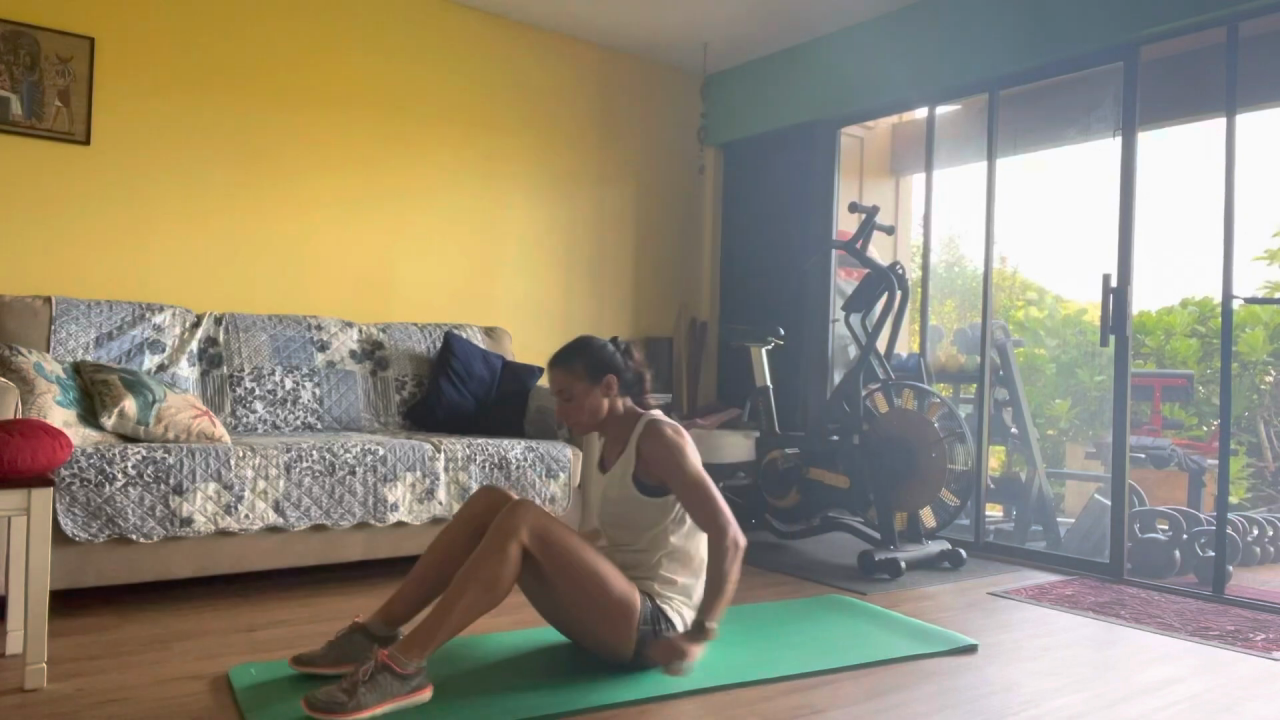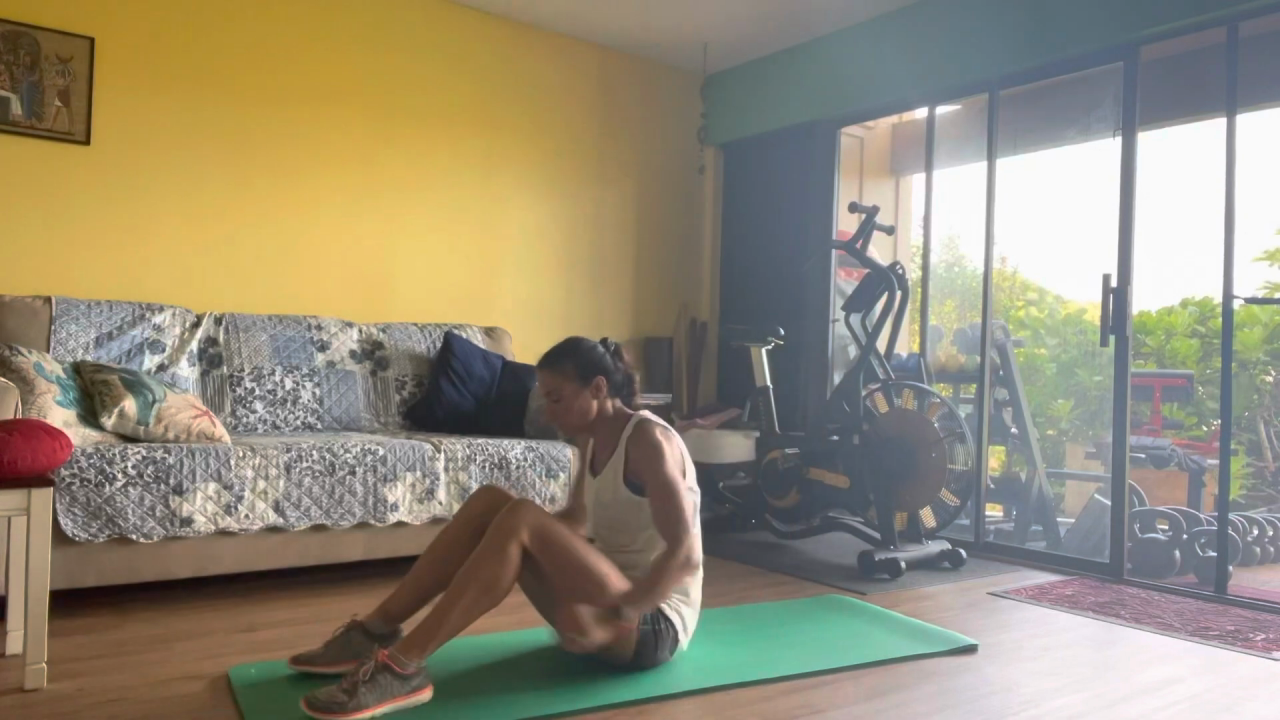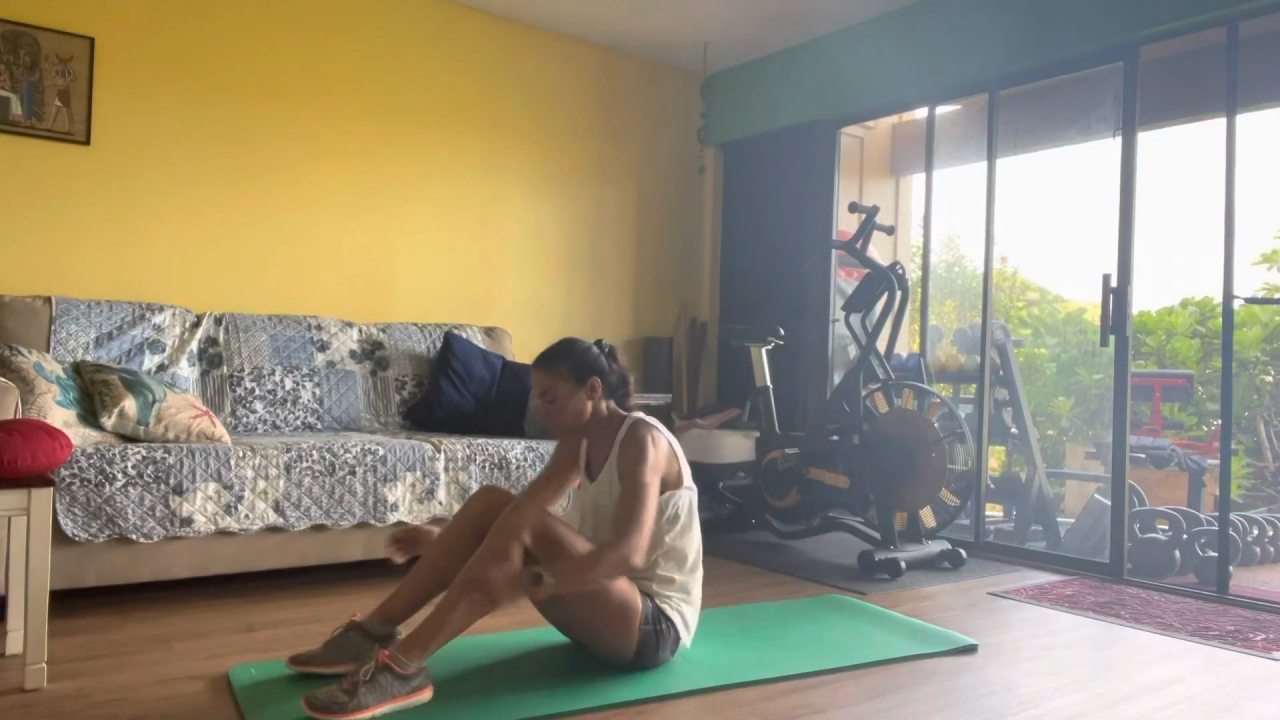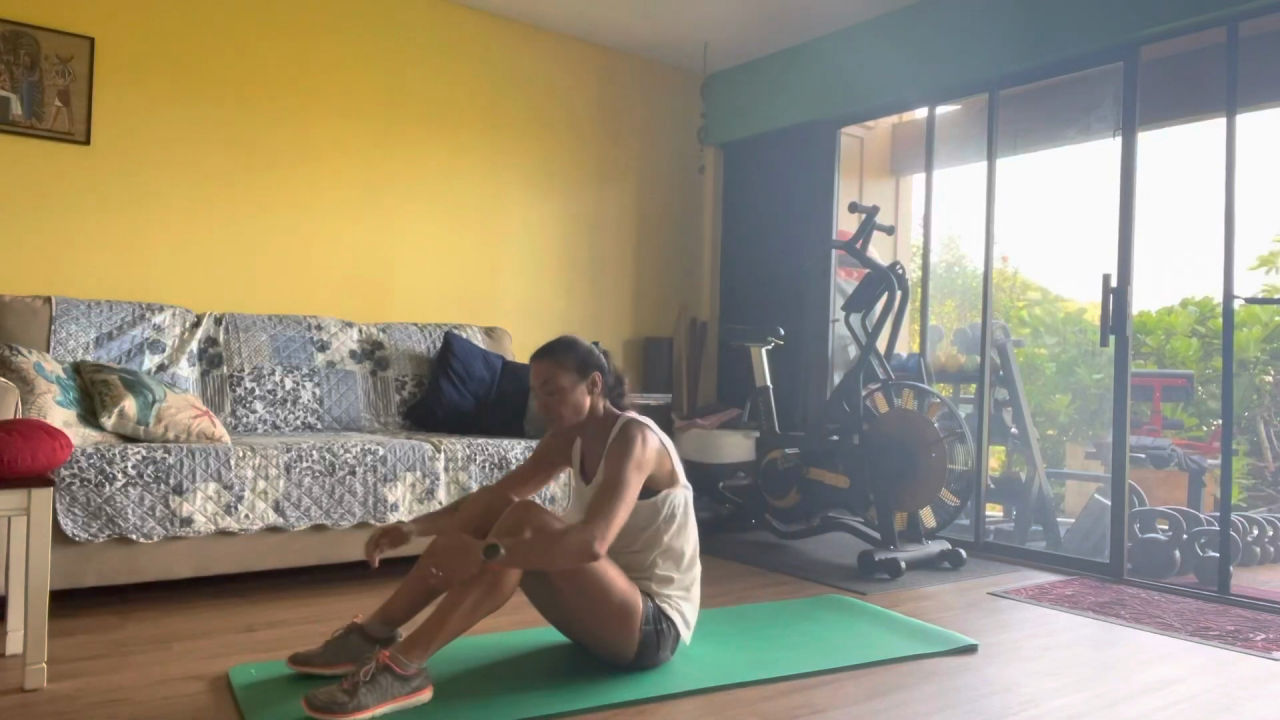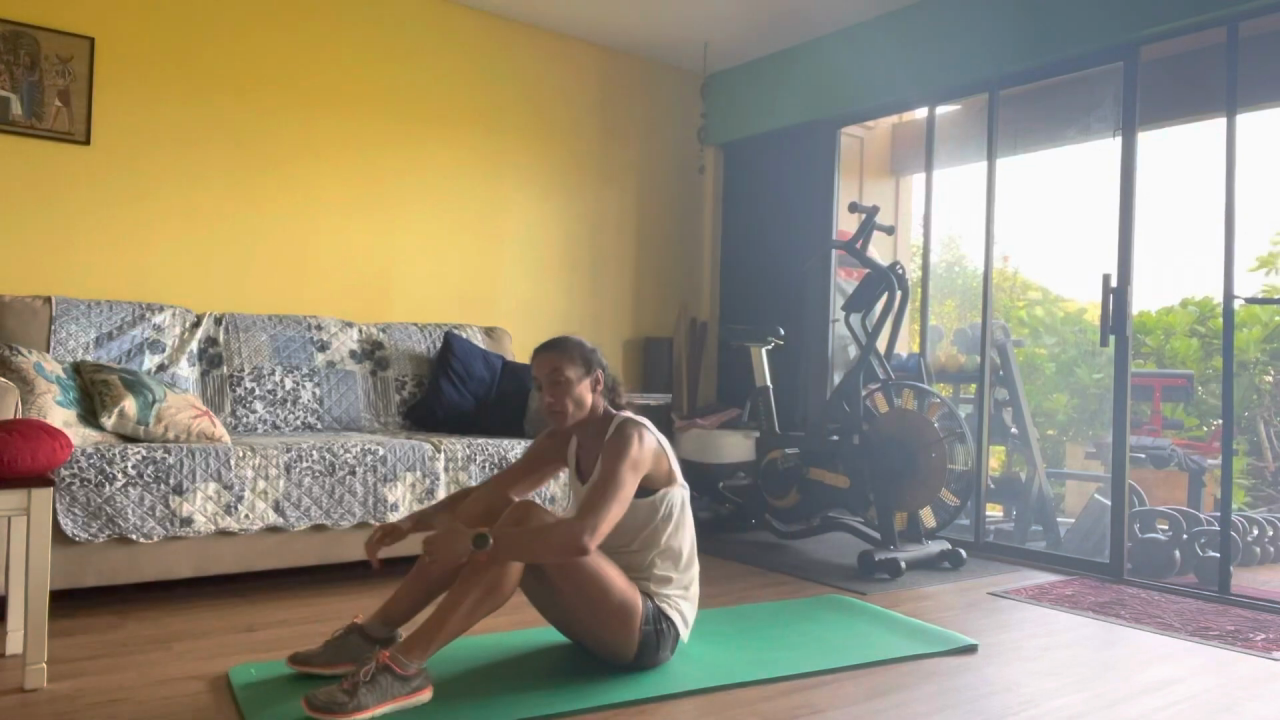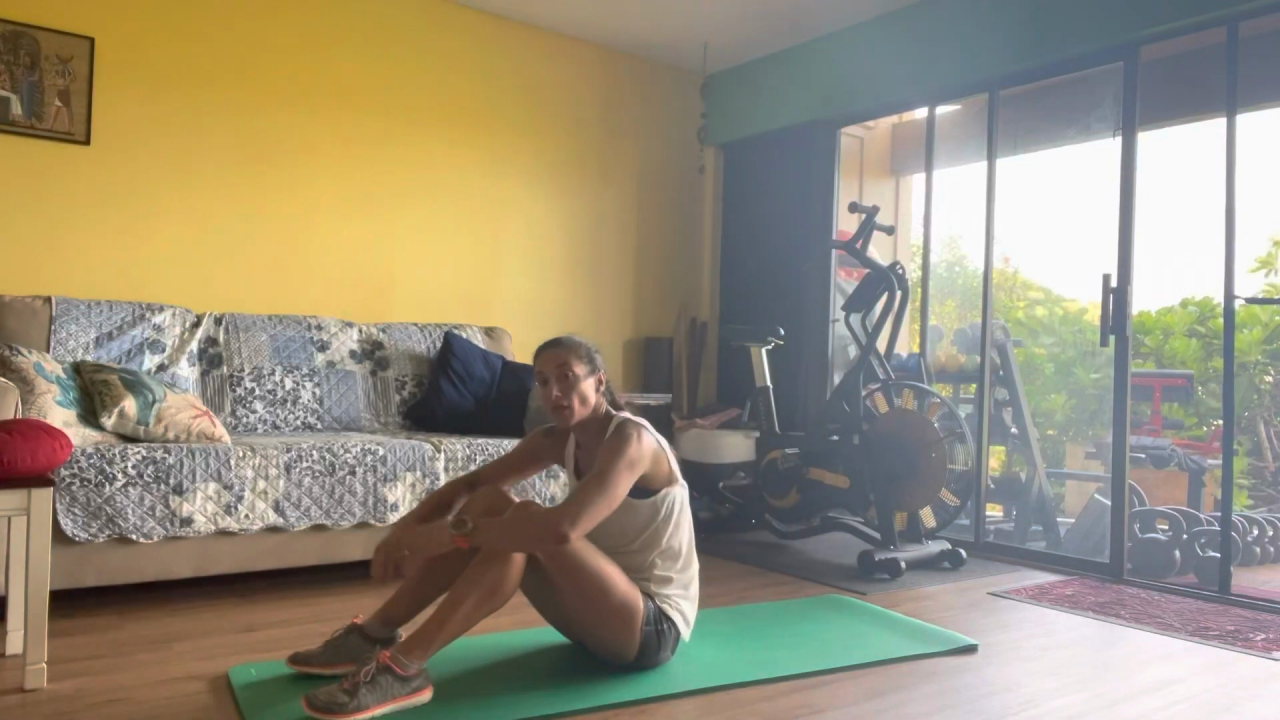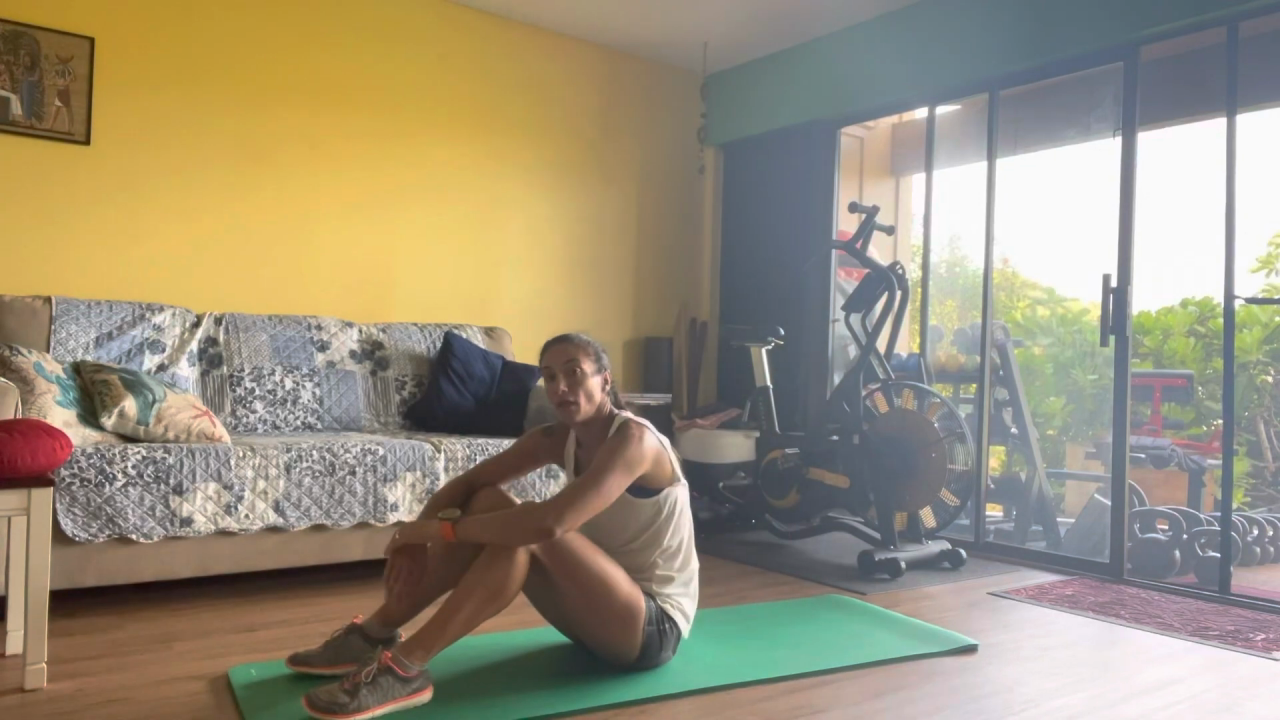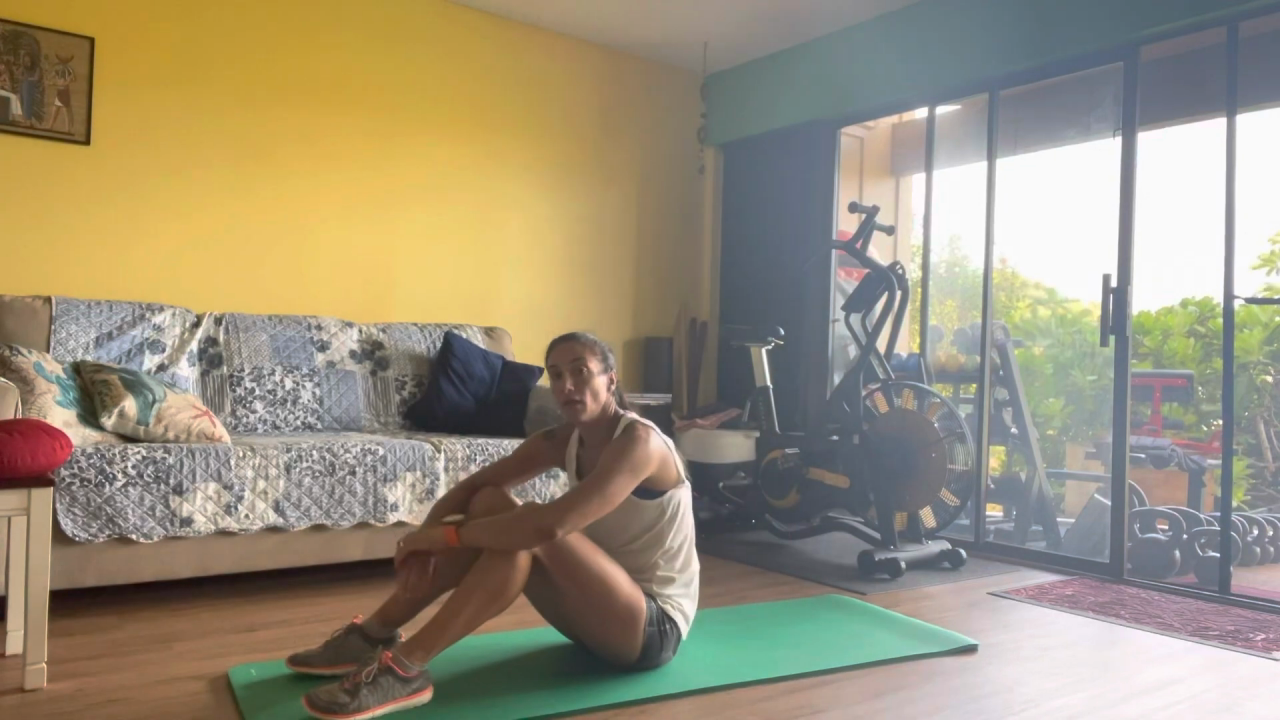
dt=0.1s
person 1, frame 1
left shoulder: (660, 440)
right shoulder: (607, 438)
left elbow: (729, 536)
left wrist: (699, 633)
left hip: (650, 622)
right hip: (611, 606)
left knee: (522, 518)
right knee: (491, 502)
left ankle: (403, 667)
right ankle: (376, 634)
person 1, frame 2
left shoulder: (649, 439)
right shoulder: (595, 438)
left elbow: (682, 553)
right elbow: (572, 518)
left wrist: (609, 619)
left hip: (643, 627)
right hip: (603, 598)
left knee: (523, 518)
right knee: (491, 499)
left ankle: (403, 668)
right ankle: (375, 632)
person 1, frame 3
left shoulder: (642, 441)
right shoulder: (579, 441)
left elbow: (628, 555)
right elbow: (534, 501)
left wrist: (528, 582)
right wrist: (441, 536)
left hip: (653, 625)
right hip: (604, 613)
left knee: (525, 523)
right knee: (492, 502)
left ankle: (403, 668)
right ankle: (374, 632)
person 1, frame 4
left shoulder: (634, 439)
right shoulder: (568, 440)
left elbow: (592, 543)
right elbow: (504, 494)
left wrist: (485, 554)
right wrist: (413, 527)
left hip: (652, 625)
right hip: (603, 611)
left knee: (526, 523)
right knee: (492, 501)
left ankle: (403, 668)
right ankle: (375, 634)
person 1, frame 5
left shoulder: (632, 439)
right shoulder: (563, 440)
left elbow: (582, 539)
right elbow: (485, 490)
left wrist: (475, 543)
right wrist: (408, 524)
left hip: (653, 624)
right hip: (600, 611)
left knee: (527, 520)
right knee: (491, 505)
left ankle: (403, 668)
right ankle: (375, 634)
person 1, frame 6
left shoulder: (630, 439)
right shoulder: (558, 439)
left elbow: (563, 530)
right elbow: (468, 484)
left wrist: (455, 533)
right wrist: (407, 529)
left hip: (653, 624)
right hip: (599, 612)
left knee: (528, 521)
right knee: (491, 503)
left ankle: (404, 668)
right ankle: (374, 634)
person 1, frame 7
left shoulder: (633, 439)
right shoulder: (558, 439)
left elbow: (549, 524)
right elbow: (463, 485)
left wrist: (442, 530)
right wrist: (416, 538)
left hip: (654, 624)
right hip: (597, 608)
left knee: (530, 531)
right knee: (489, 505)
left ankle: (405, 668)
right ankle: (374, 635)
person 1, frame 8
left shoulder: (639, 441)
right shoulder: (560, 442)
left elbow: (551, 525)
right elbow: (466, 491)
left wrist: (446, 534)
right wrist: (422, 544)
left hip: (654, 625)
right hip: (598, 610)
left knee: (532, 531)
right knee: (490, 505)
left ankle: (405, 668)
right ankle: (374, 635)
